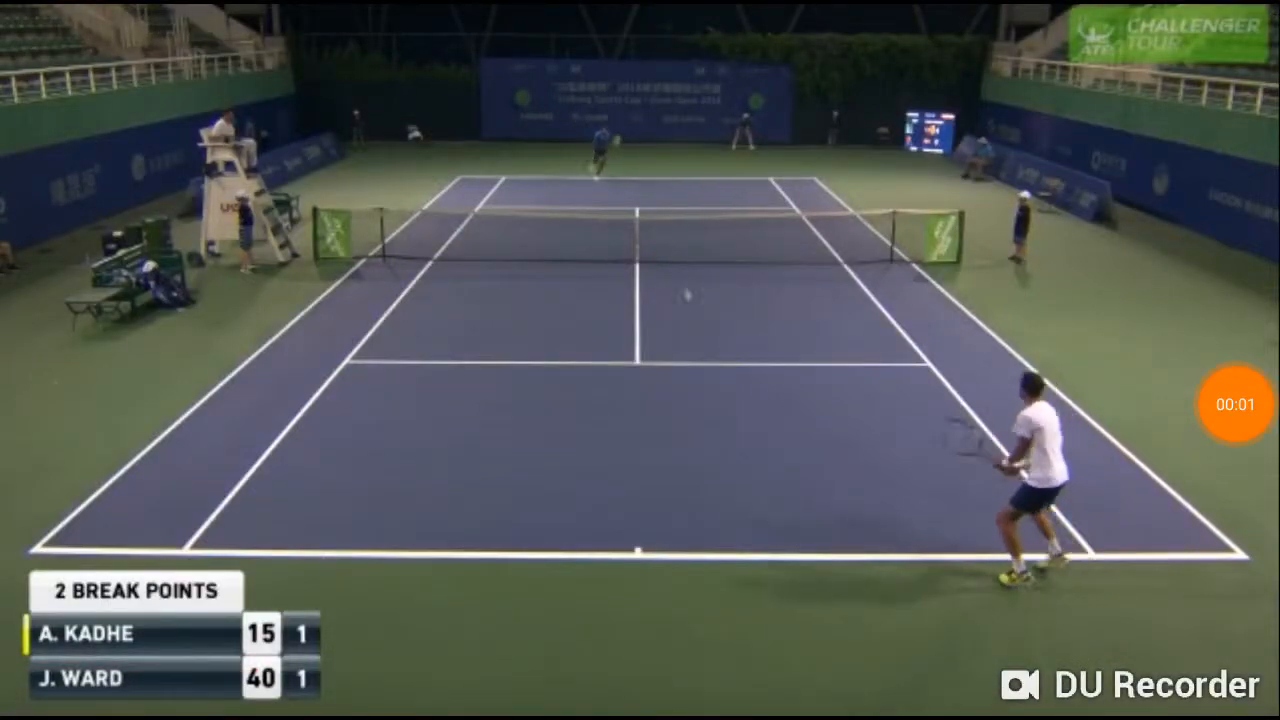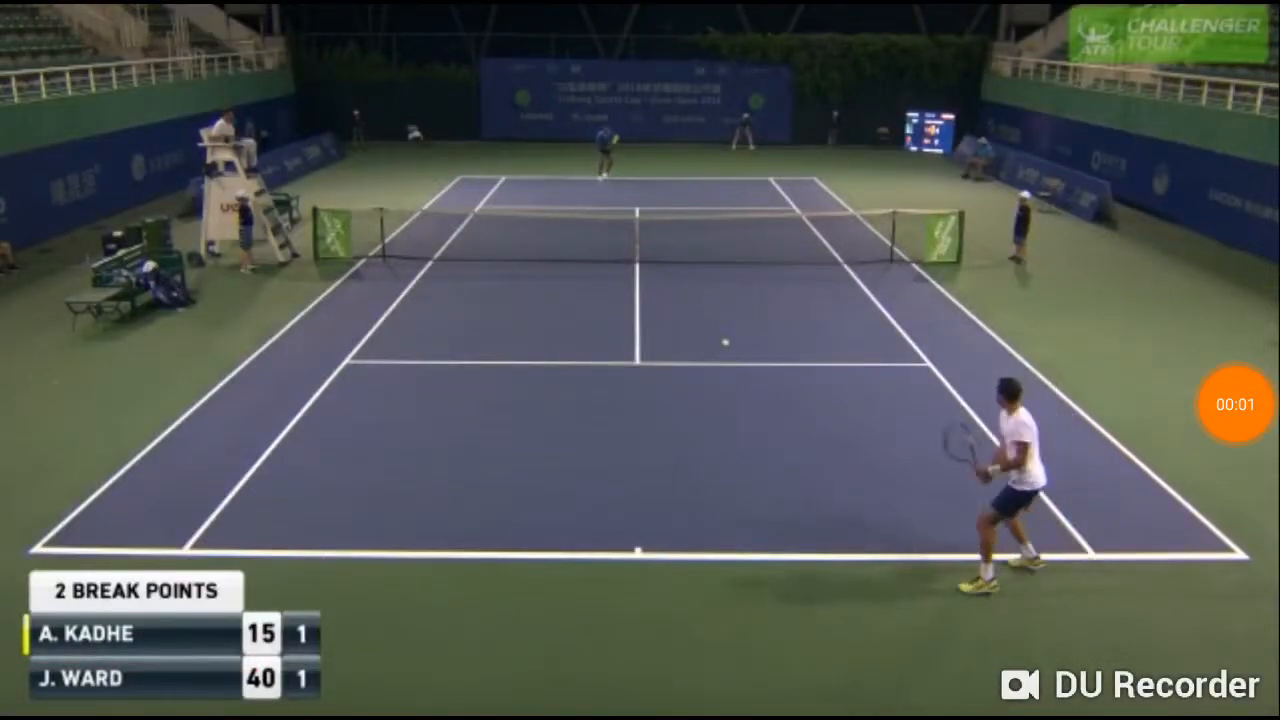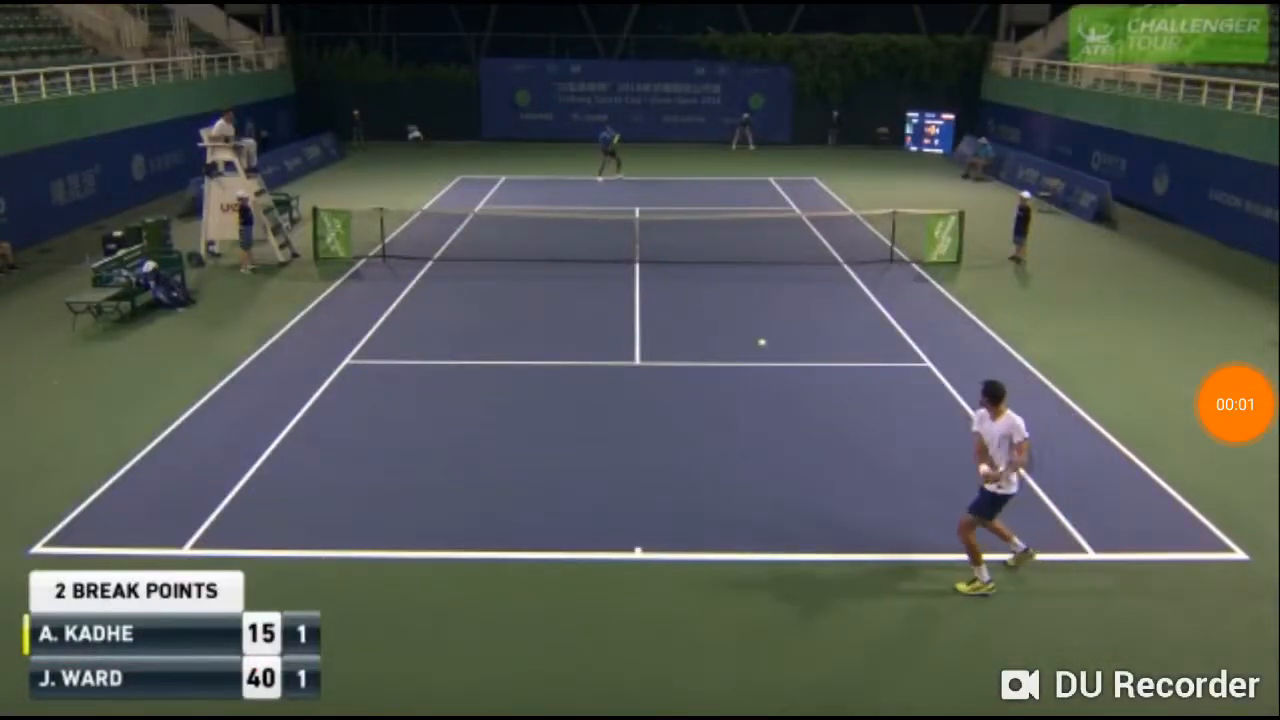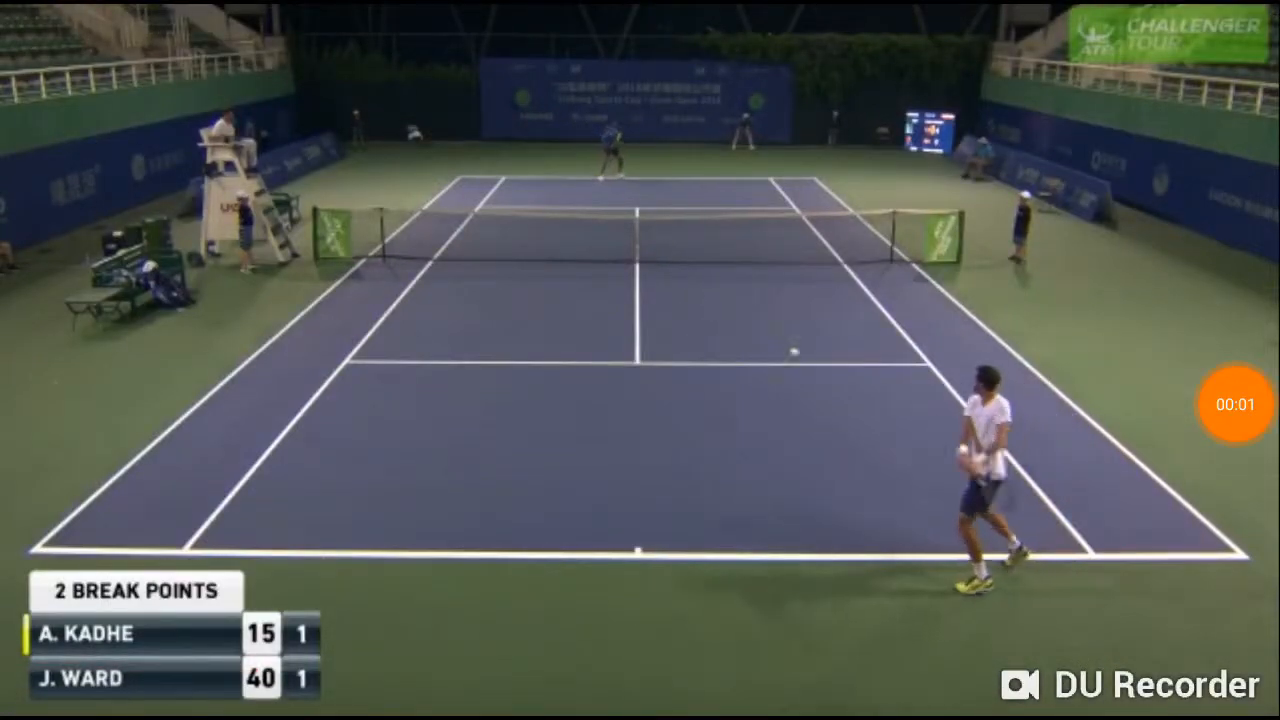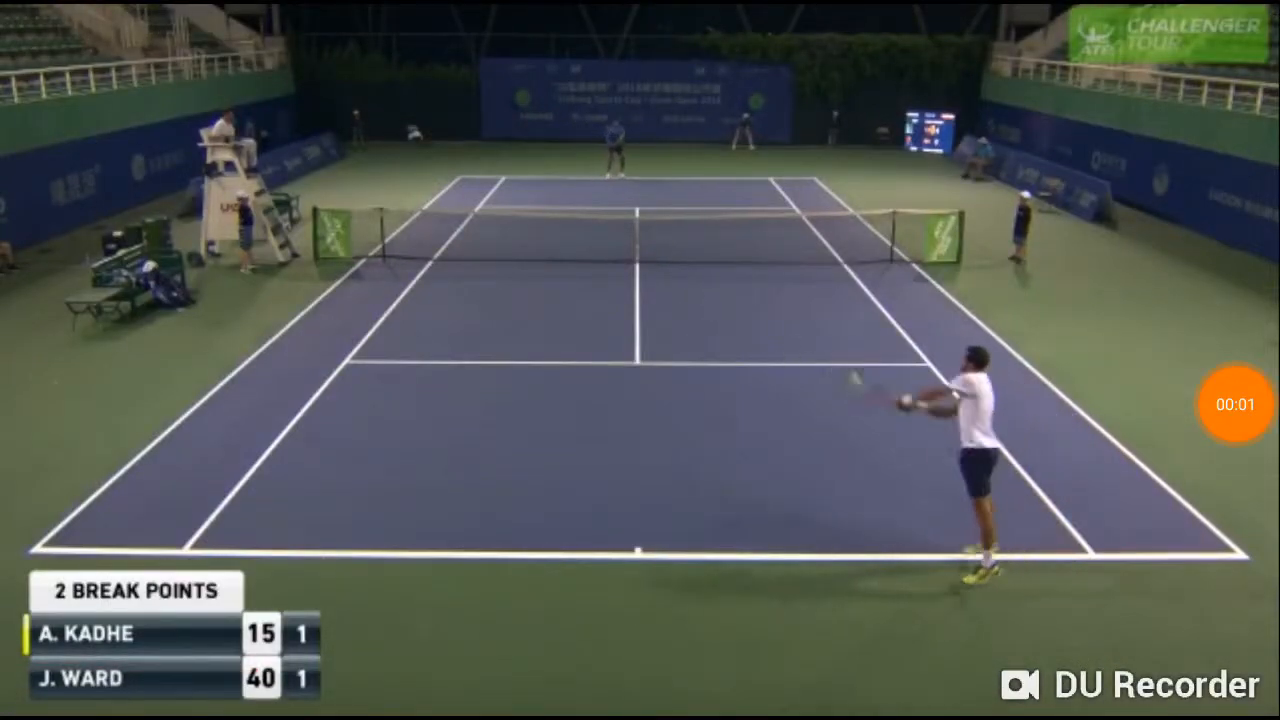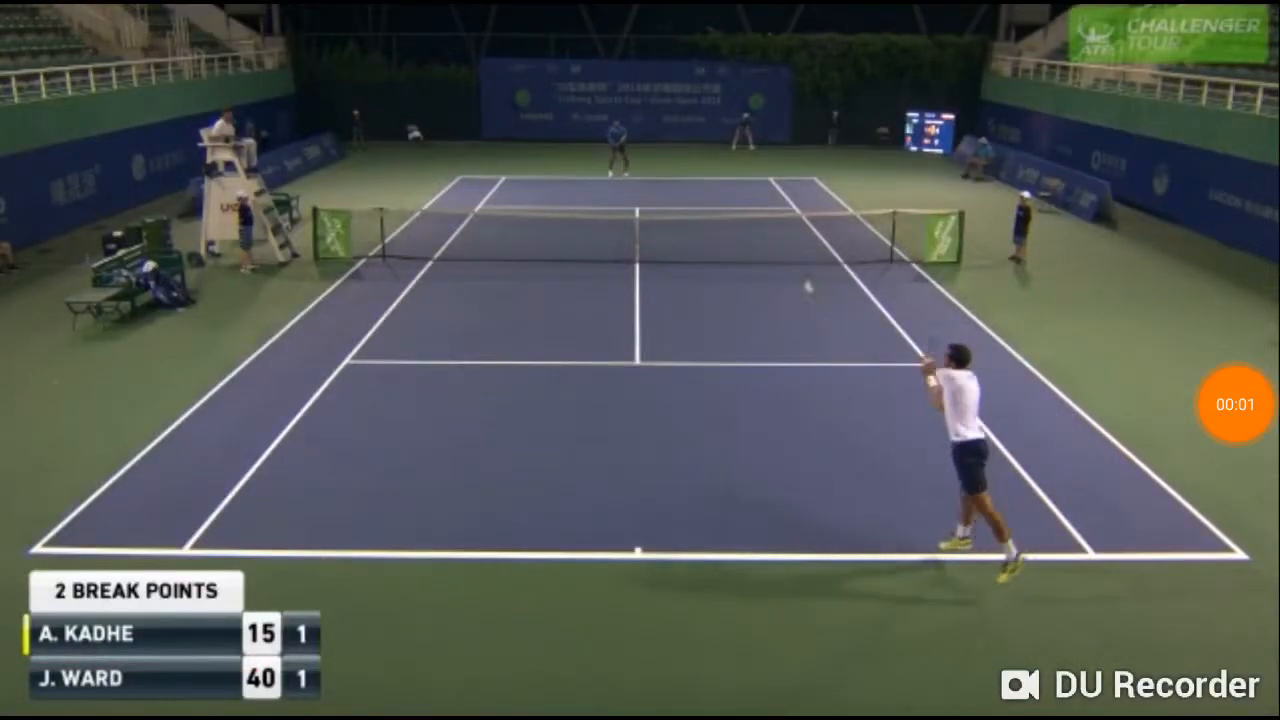
dt=0.1s
person 1, frame 1
left shoulder: (1026, 416)
right shoulder: (1047, 409)
left elbow: (1020, 451)
left wrist: (1006, 463)
right wrist: (1017, 466)
left hip: (1043, 481)
right hip: (1056, 476)
left knee: (1005, 519)
right knee: (1036, 510)
left ankle: (1020, 572)
right ankle: (1057, 552)
person 1, frame 2
left shoulder: (1020, 422)
right shoulder: (1011, 417)
left elbow: (1020, 460)
right elbow: (1004, 449)
left wrist: (993, 469)
right wrist: (993, 469)
left hip: (1025, 483)
right hip: (1032, 480)
left knee: (985, 522)
right knee: (1008, 515)
left ankle: (987, 579)
right ankle: (1031, 557)
person 1, frame 3
left shoulder: (1014, 422)
right shoulder: (980, 415)
left elbow: (1021, 457)
right elbow: (979, 447)
left wrist: (1003, 474)
right wrist: (984, 468)
left hip: (1000, 488)
right hip: (988, 482)
left knee: (965, 528)
right knee: (985, 521)
left ankle: (984, 581)
right ankle: (1021, 550)
person 1, frame 4
left shoulder: (1001, 406)
right shoulder: (973, 402)
left elbow: (1001, 440)
right elbow: (968, 432)
left wrist: (983, 459)
right wrist: (964, 452)
left hip: (988, 474)
right hip: (977, 470)
left knee: (965, 522)
right knee: (985, 511)
left ankle: (983, 578)
right ankle: (1017, 548)
person 1, frame 5
left shoulder: (970, 380)
right shoulder: (979, 381)
left elbow: (941, 392)
right elbow: (953, 410)
left wrist: (909, 401)
right wrist: (921, 405)
left hip: (978, 450)
right hip: (985, 448)
left knee: (981, 505)
right knee: (983, 501)
left ankle: (989, 564)
right ankle: (987, 546)
person 1, frame 6
left shoulder: (950, 375)
right shoulder: (969, 378)
left elbow: (935, 386)
right elbow: (943, 405)
left wrist: (929, 372)
right wrist: (932, 374)
left hip: (965, 446)
right hip: (974, 442)
left knee: (981, 502)
right knee: (968, 493)
left ankle: (1012, 556)
right ankle: (962, 536)
